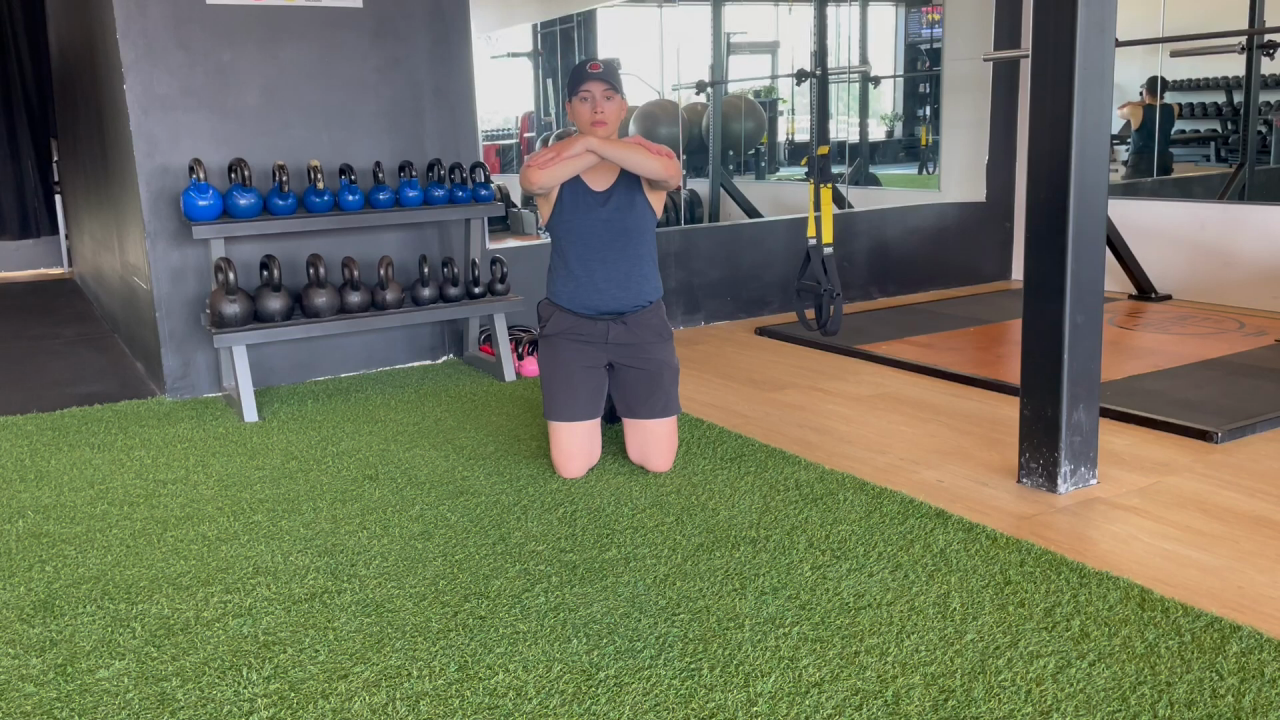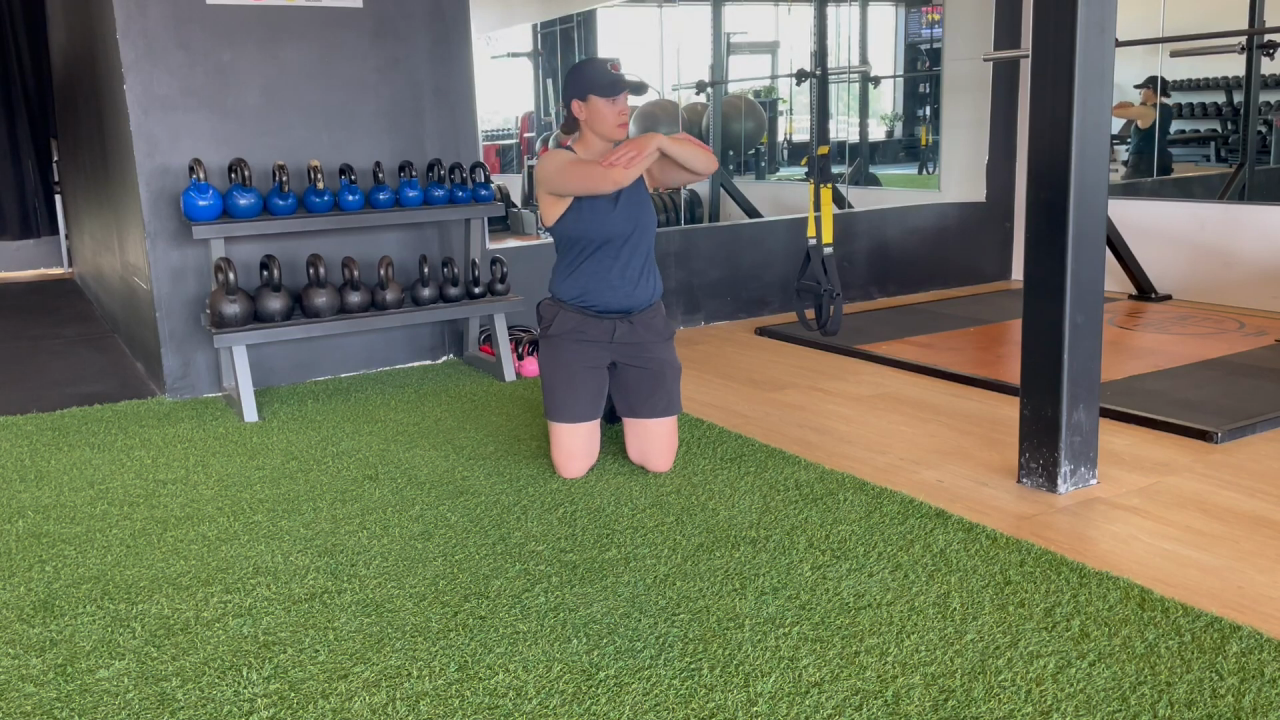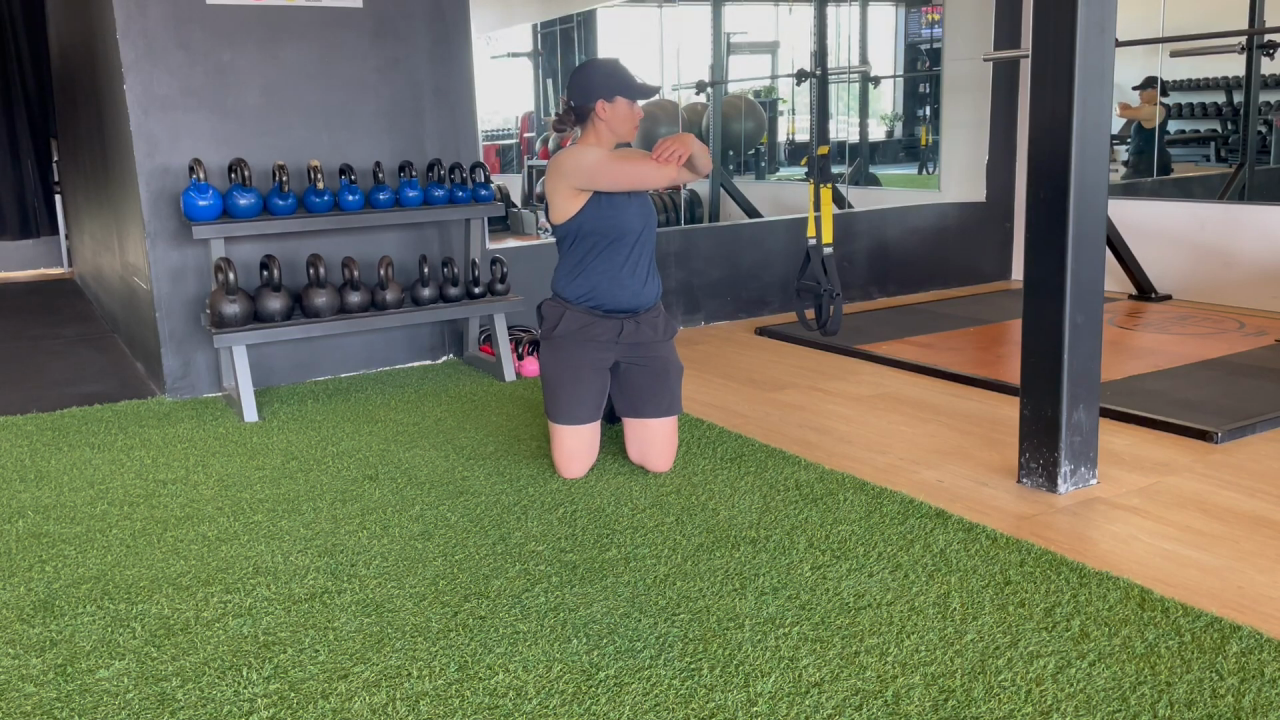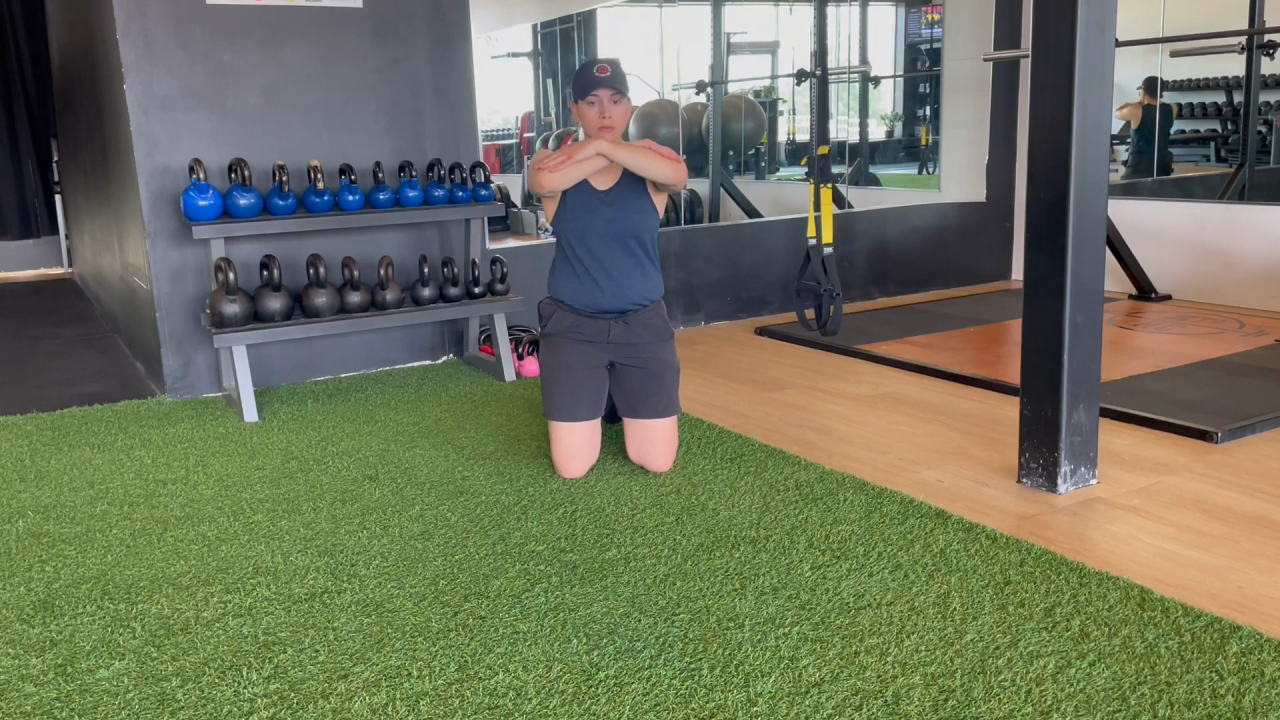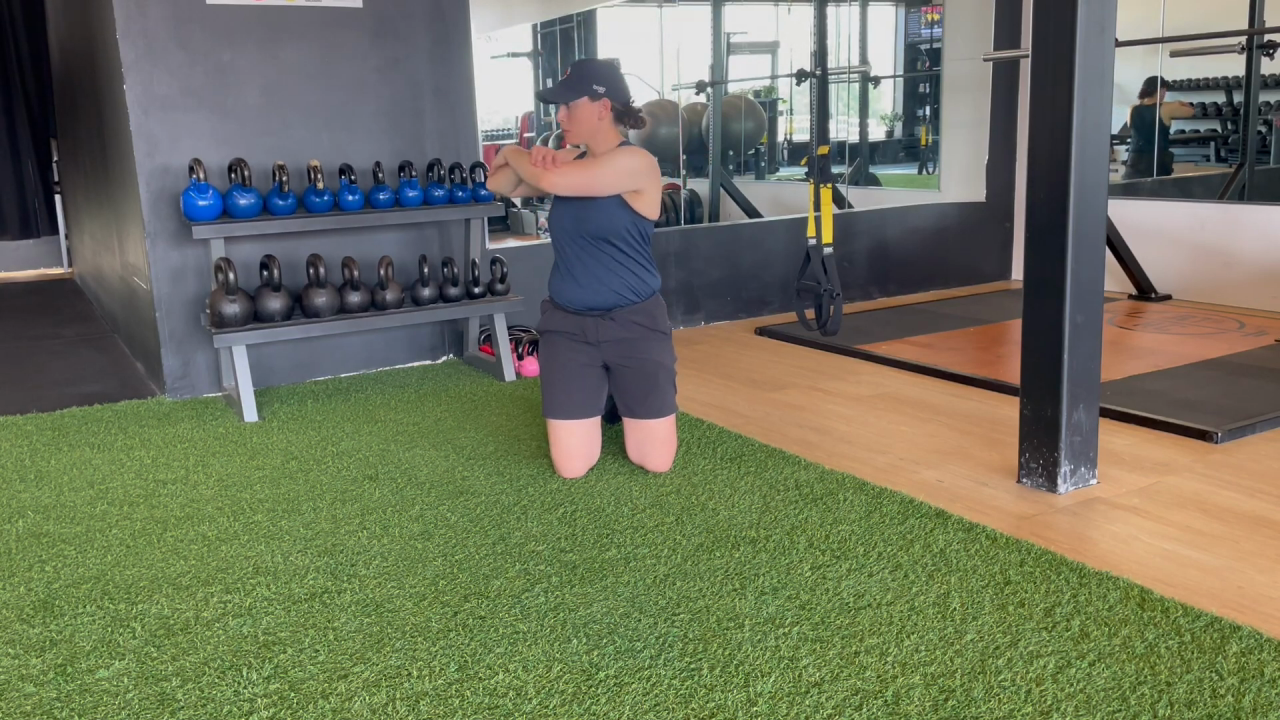
dt=1s
person 1, frame 1
left shoulder: (648, 166)
right shoulder: (552, 165)
left elbow: (668, 170)
right elbow: (534, 178)
left wrist: (592, 143)
right wrist: (616, 147)
left hip: (641, 326)
right hip: (571, 329)
left knee: (657, 464)
right knee: (571, 468)
left ankle: (620, 397)
right ankle: (596, 401)
person 1, frame 2
left shoulder: (643, 167)
right shoulder: (555, 166)
left elbow: (706, 164)
right elbow: (609, 177)
left wrist: (660, 141)
right wrist: (651, 144)
left hip: (644, 325)
right hip: (575, 328)
left knee: (658, 464)
right knee: (572, 469)
left ankle: (620, 397)
right ankle: (593, 402)
person 1, frame 3
left shoulder: (628, 162)
right shoulder: (570, 163)
left elbow: (700, 169)
right elbow: (662, 171)
left wrist: (687, 141)
right wrist: (676, 149)
left hip: (646, 326)
right hip: (579, 328)
left knee: (657, 463)
right knee: (573, 469)
left ankle: (618, 398)
right ankle: (596, 401)
person 1, frame 4
left shoulder: (650, 167)
right shoulder: (553, 161)
left elbow: (676, 173)
right elbow: (546, 181)
left wrist: (601, 146)
right wrist: (627, 151)
left hip: (643, 326)
right hip: (573, 327)
left knee: (657, 464)
right knee: (572, 468)
left ankle: (621, 398)
right ankle: (594, 402)
person 1, frame 5
left shoulder: (636, 163)
right shoulder: (568, 161)
left elbow: (553, 180)
right elbow: (499, 184)
left wrist: (515, 152)
right wrist: (527, 158)
left hip: (635, 325)
right hip: (568, 326)
left knee: (656, 463)
right knee: (571, 467)
left ankle: (621, 396)
right ankle: (599, 397)
